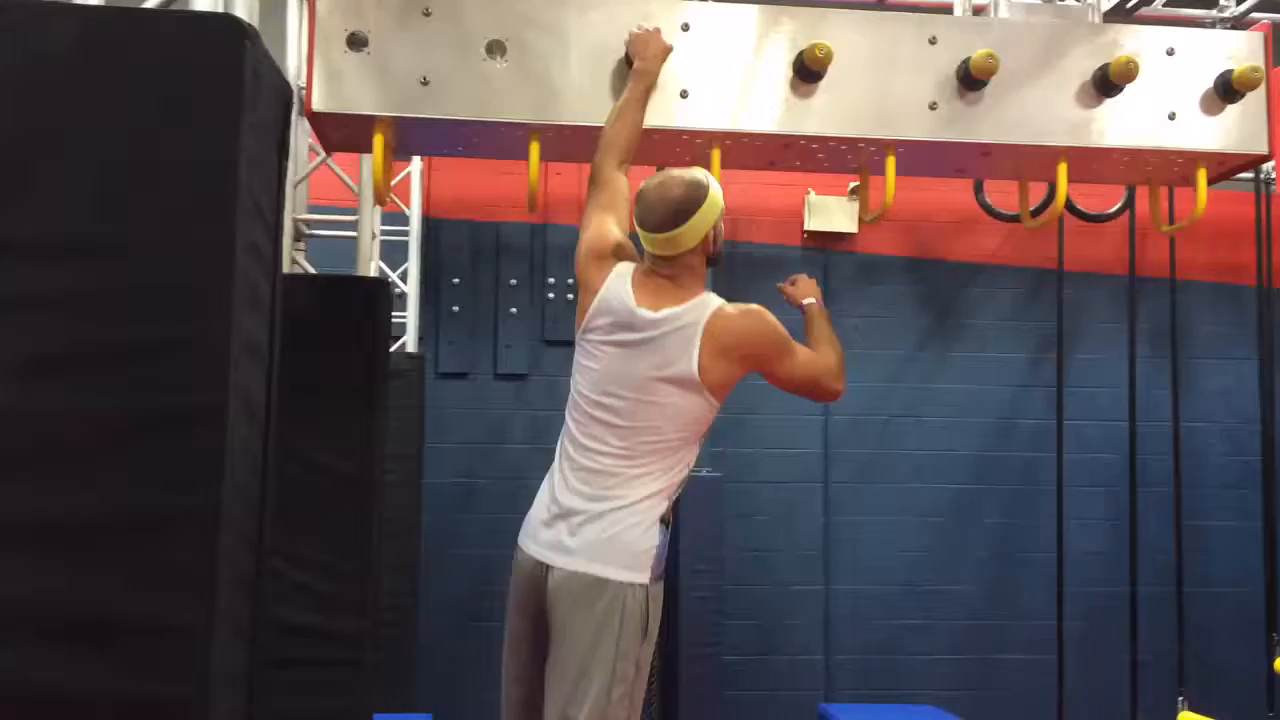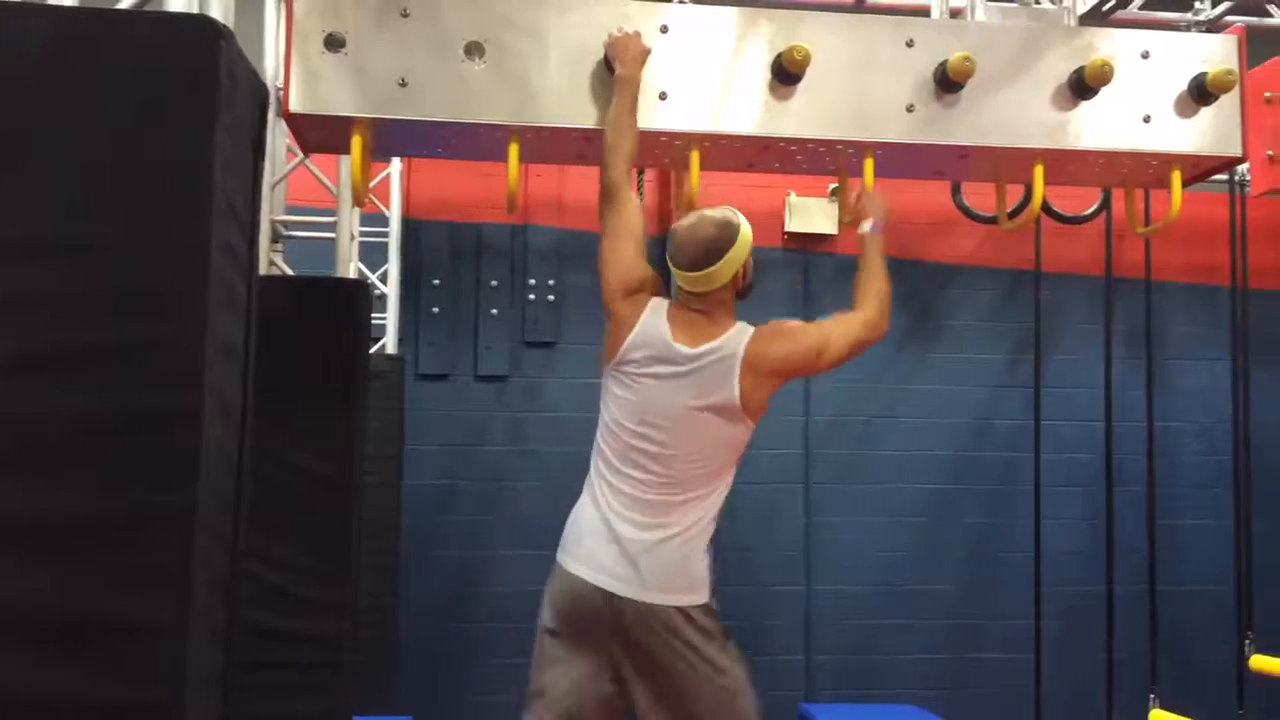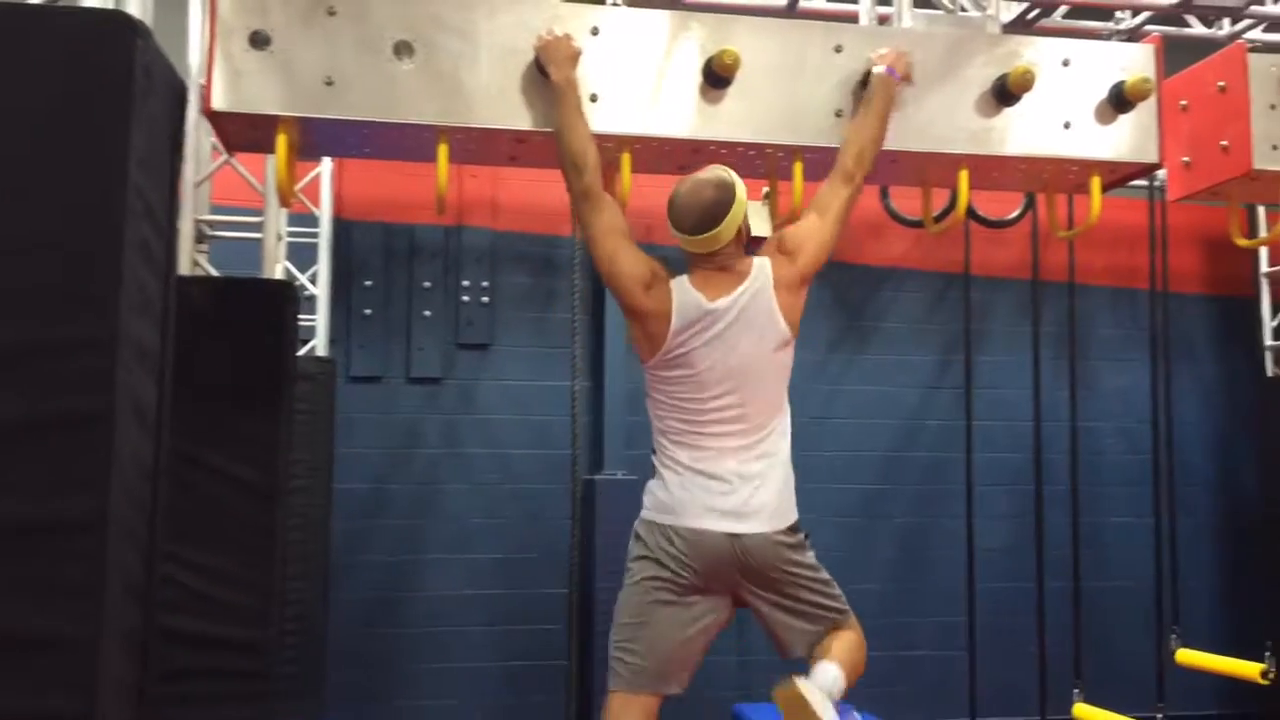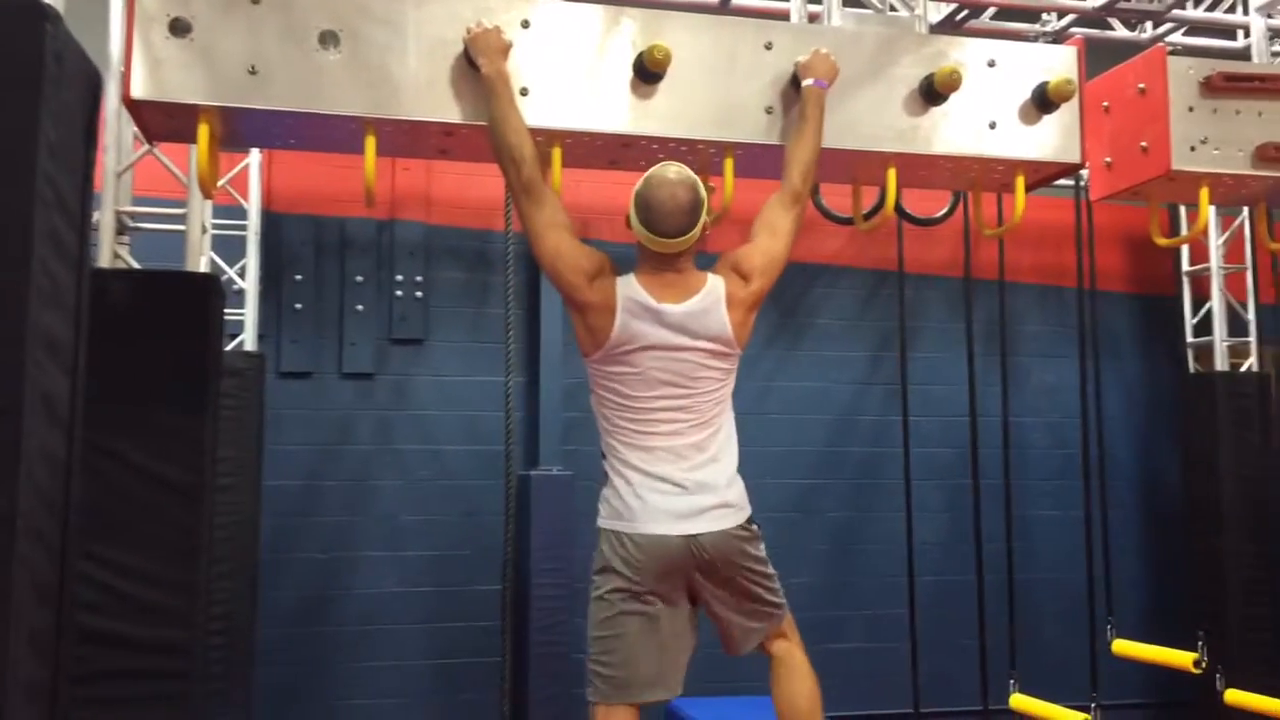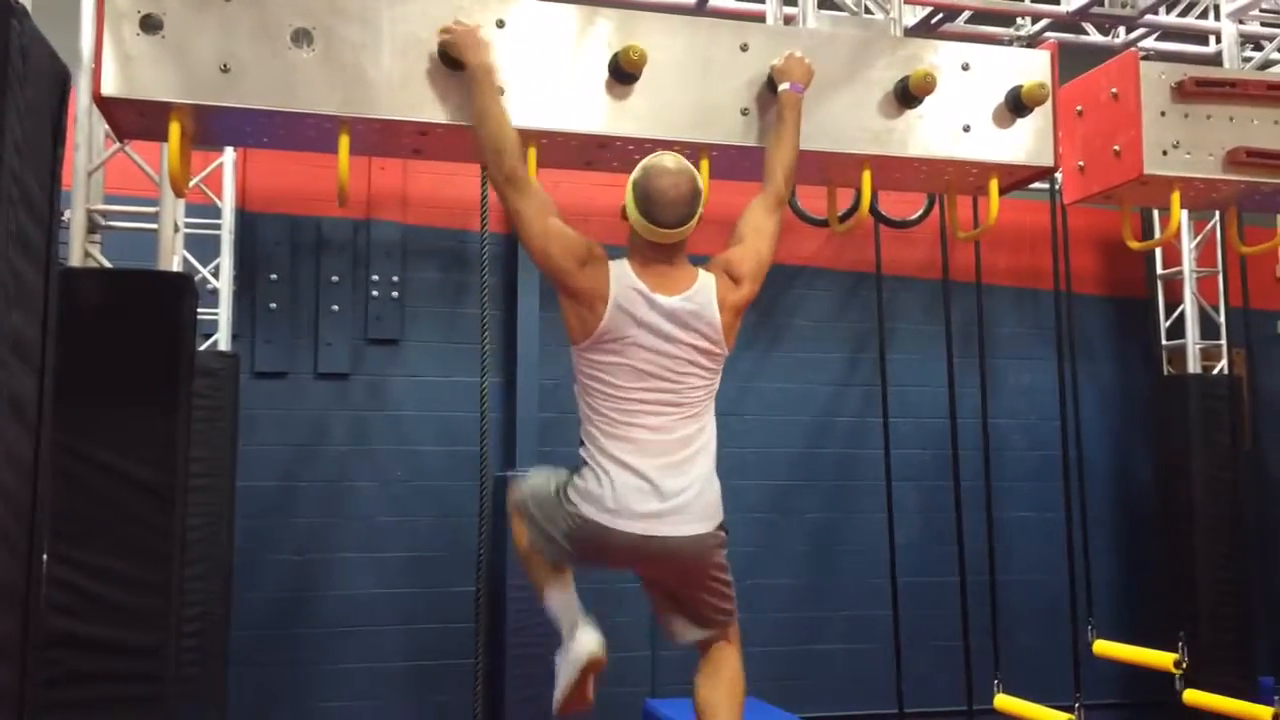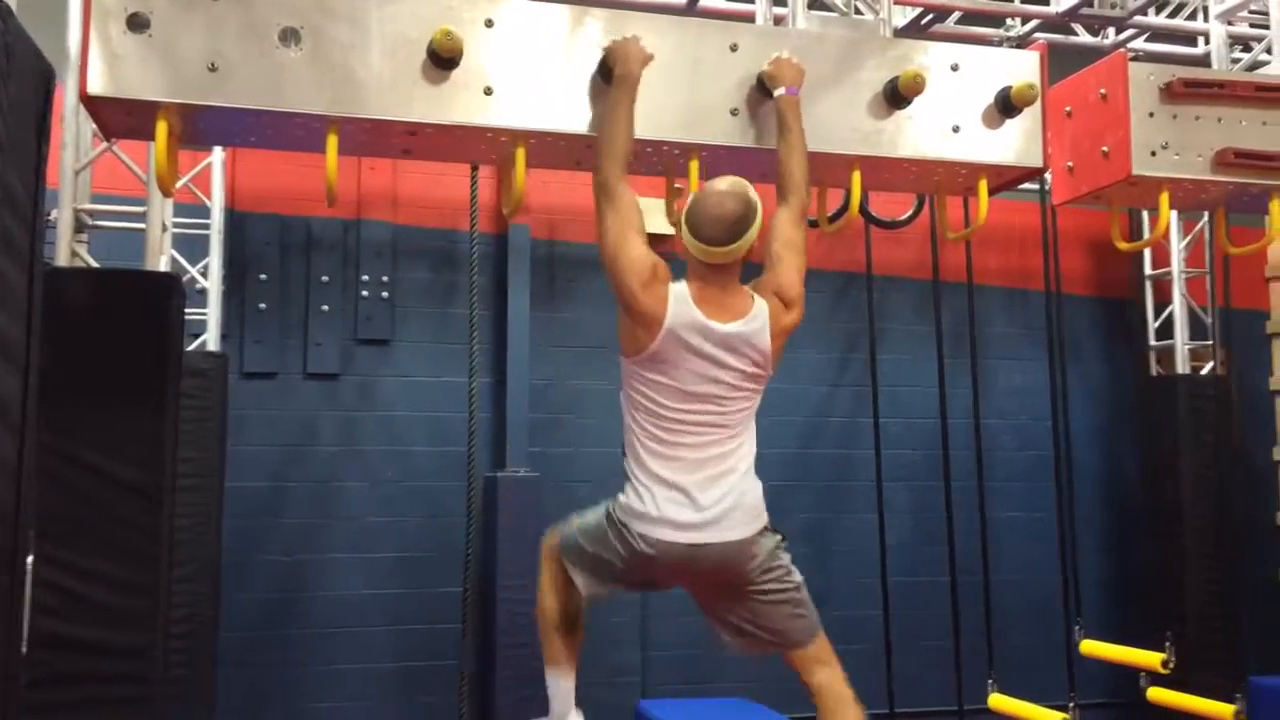
dt=0.4s
person 1, frame 1
left shoulder: (602, 279)
right shoulder: (736, 330)
left elbow: (607, 167)
right elbow: (830, 381)
left wrist: (644, 72)
right wrist: (813, 304)
left hip: (539, 551)
right hip: (613, 570)
person 1, frame 2
left shoulder: (631, 318)
right shoulder: (761, 355)
left elbow: (616, 187)
right elbow: (871, 320)
left wrist: (628, 75)
right wrist: (870, 229)
left hip: (579, 579)
right hip: (665, 597)
person 1, frame 3
left shoulder: (651, 302)
right shoulder: (783, 279)
left elbow: (586, 189)
right elbow: (848, 176)
left wrist: (562, 79)
right wrist: (884, 81)
left hip: (673, 534)
right hip: (767, 532)
right knee: (844, 636)
person 1, frame 4
left shoulder: (596, 298)
right shoulder: (737, 293)
left elbow: (527, 184)
right elbow: (793, 193)
left wrist: (493, 72)
right wrist: (815, 89)
left hip: (636, 538)
right hip: (725, 530)
right knee: (784, 646)
person 1, frame 5
left shoulder: (590, 284)
right shoulder: (728, 291)
left elbow: (508, 176)
right elbow: (776, 193)
left wrist: (480, 66)
right wrist: (791, 93)
left hip: (600, 520)
right hip: (689, 532)
left knee: (526, 498)
right knee: (721, 648)
left ankle: (573, 631)
person 1, frame 6
left shoulder: (645, 305)
right shoulder: (775, 314)
left elbow: (610, 186)
right elbow: (796, 203)
left wrist: (627, 79)
right wrist: (789, 99)
left hip: (643, 537)
right hip: (740, 542)
left knee: (556, 550)
